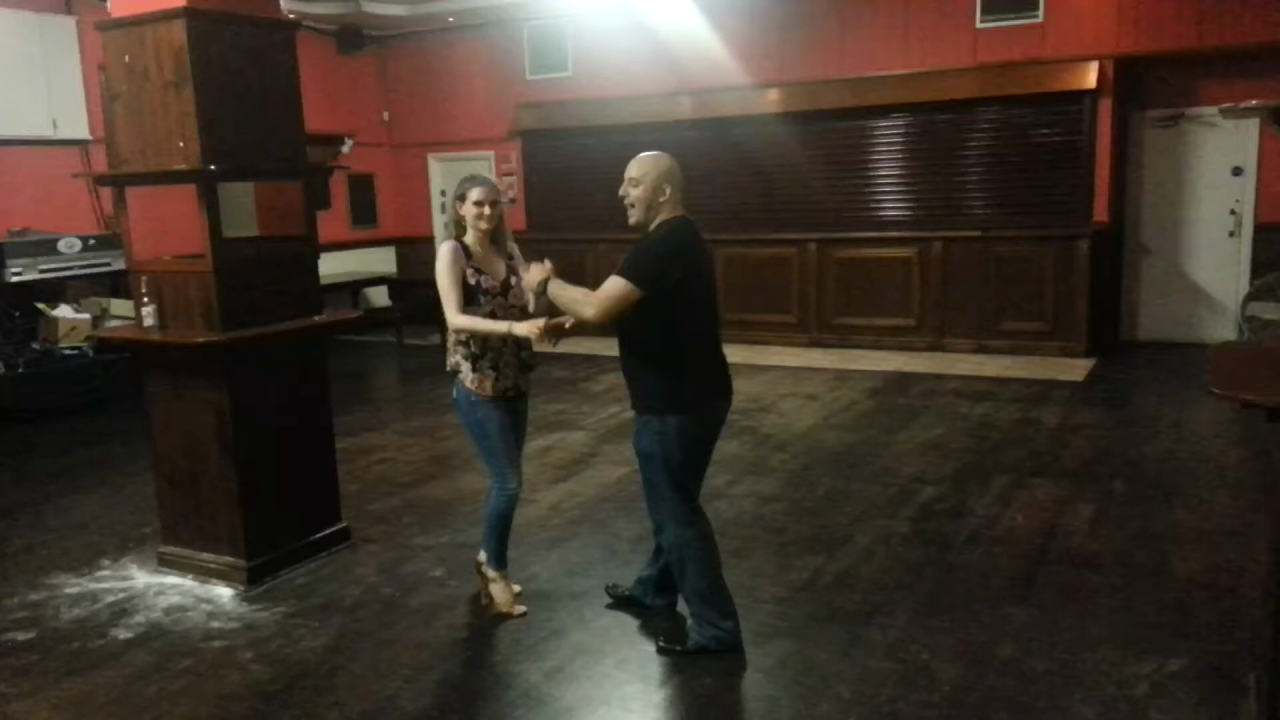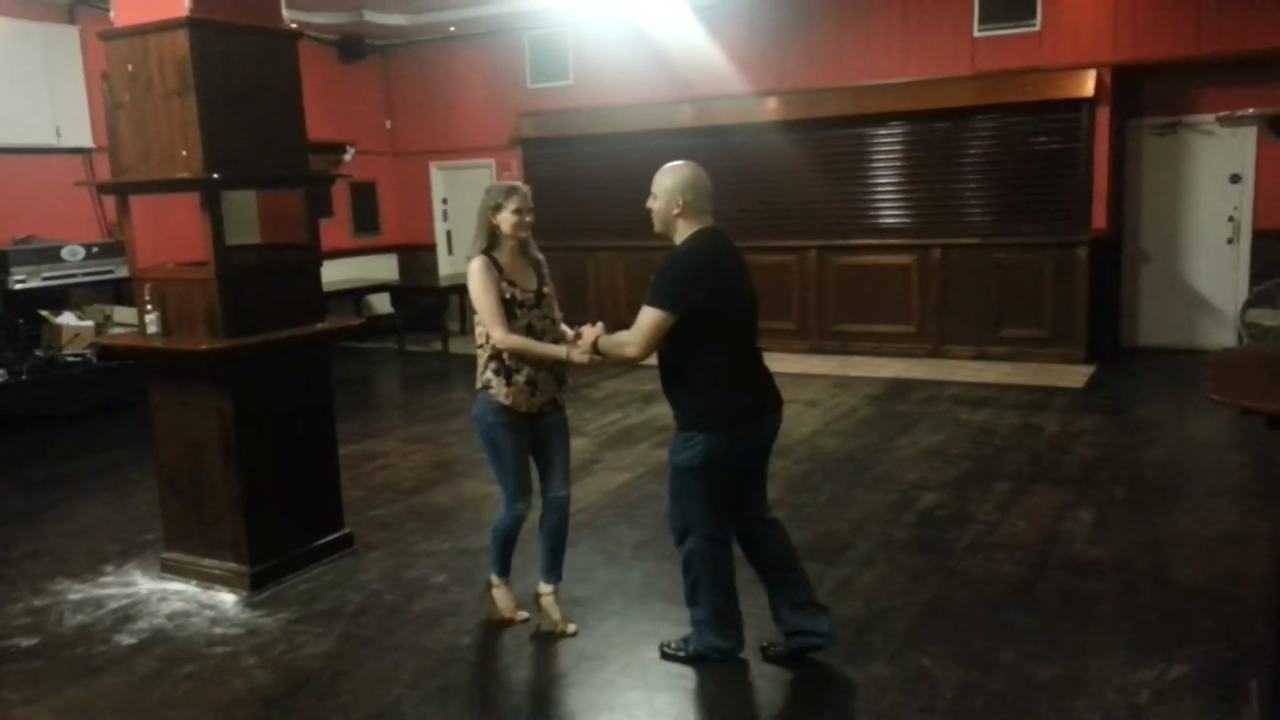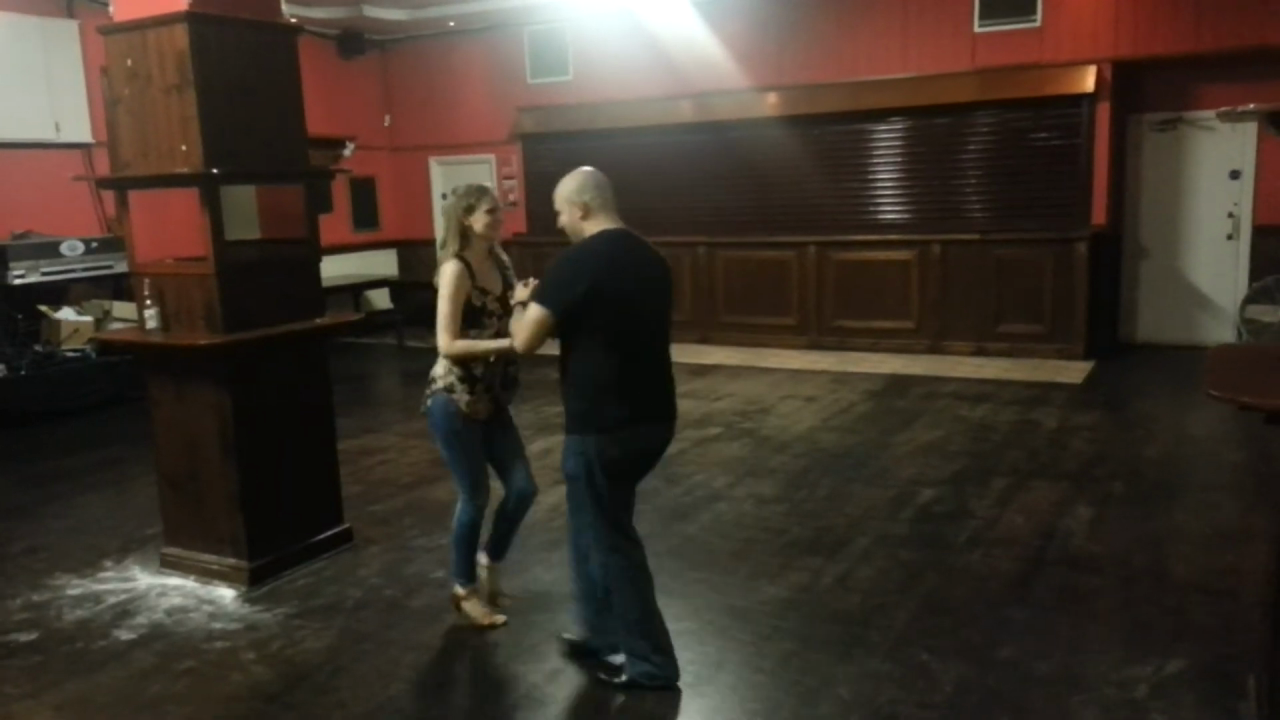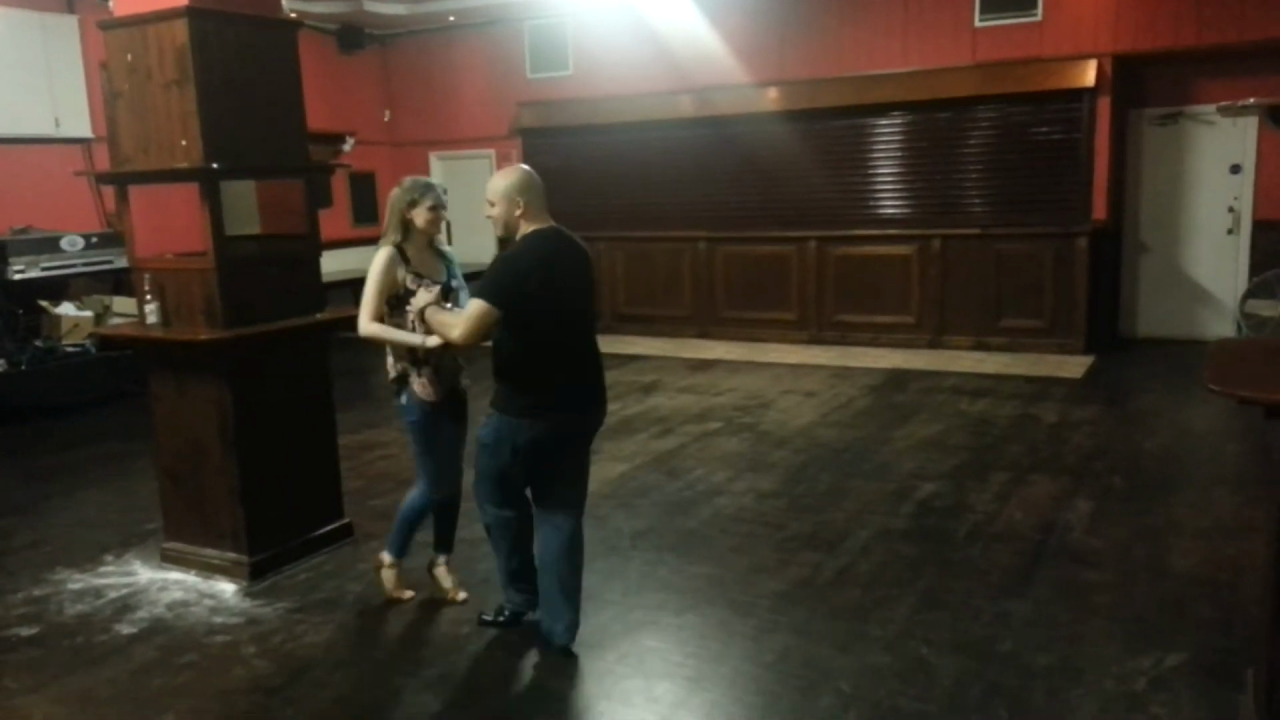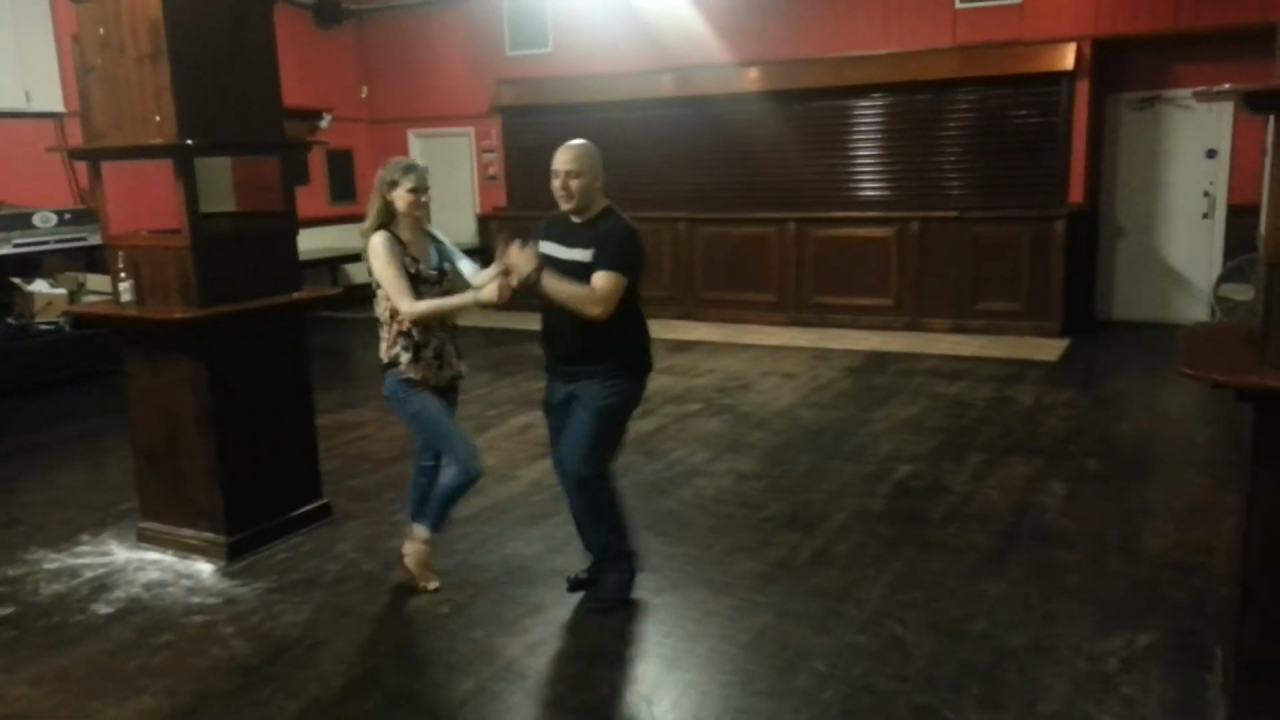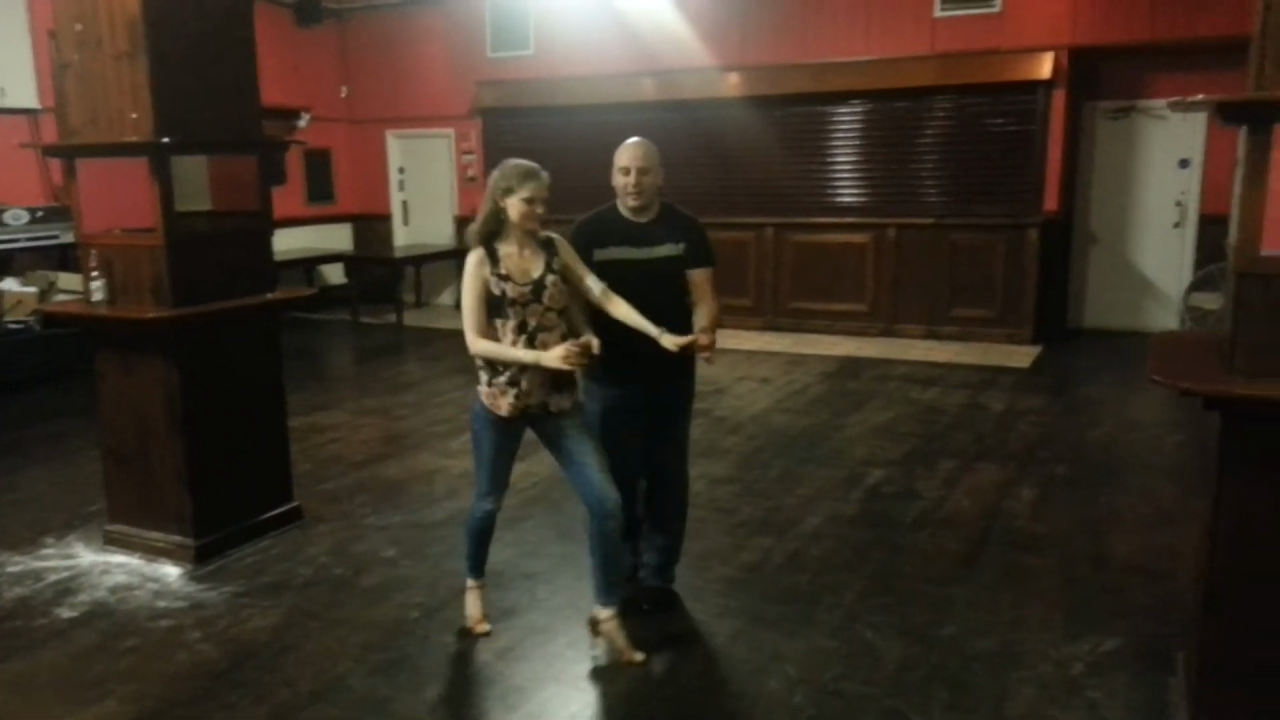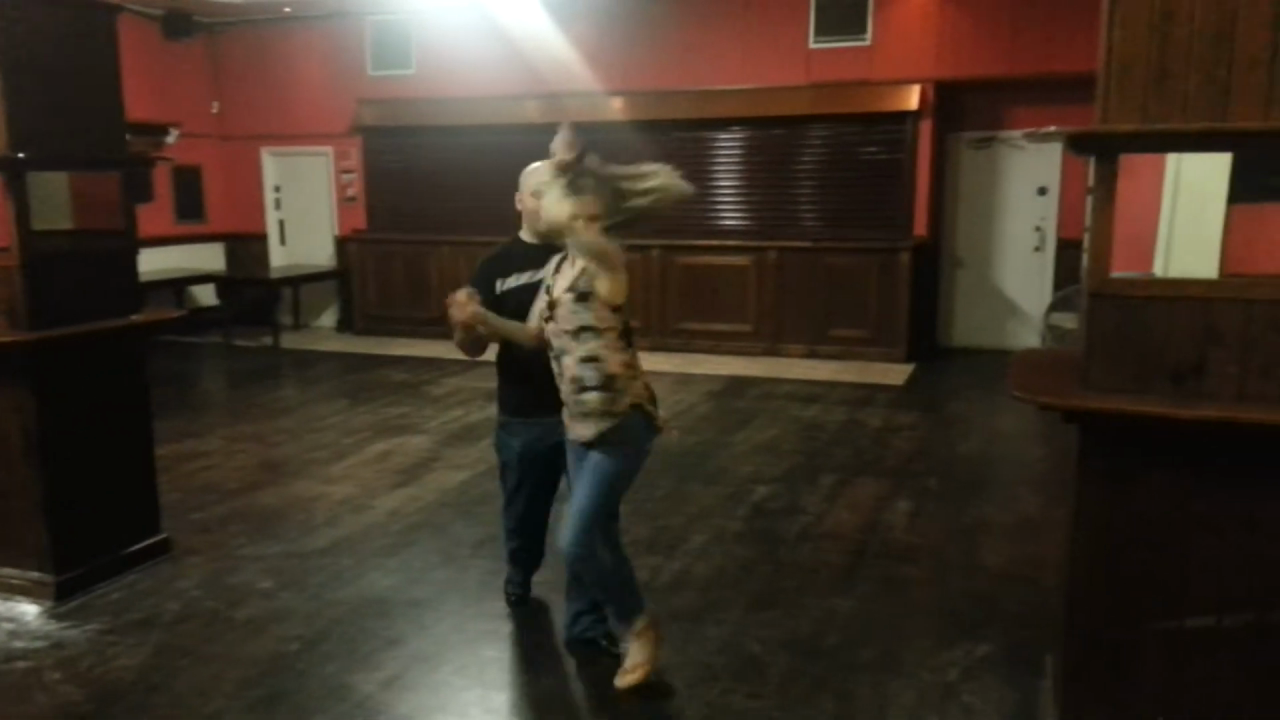
dt=0.7s
person 1, frame 1
left shoulder: (662, 247)
right shoulder: (677, 241)
left elbow: (597, 308)
right elbow: (627, 310)
left wrist: (546, 282)
right wrist: (571, 321)
left hip: (675, 403)
right hip: (690, 395)
left knee: (677, 510)
right knee: (672, 500)
left ankle: (715, 627)
right ankle: (655, 587)
person 1, frame 2
left shoulder: (685, 264)
right shoulder: (721, 252)
left elbow: (638, 345)
left wrist: (596, 342)
right wrist: (611, 340)
left hip: (715, 423)
right hip: (752, 411)
left knee: (699, 530)
right knee: (754, 521)
left ankle: (714, 637)
right ankle: (806, 627)
person 1, frame 3
left shoulder: (575, 264)
right shoulder: (651, 260)
left elbow: (525, 340)
left wrist: (524, 306)
right wrist: (558, 310)
left hip: (602, 426)
right hip: (655, 418)
left knee: (607, 541)
right knee: (600, 525)
left ankle: (648, 660)
right ankle: (599, 632)
person 1, frame 4
left shoulder: (516, 263)
right shoulder: (574, 252)
left elbow: (463, 333)
left wrist: (429, 307)
right wrist: (496, 320)
left hip: (526, 412)
right hip: (582, 406)
left knee: (500, 500)
right knee: (561, 511)
left ankle: (522, 599)
right ankle: (558, 624)
person 1, frame 5
left shoulder: (617, 234)
right shoulder: (552, 227)
left elbow: (598, 306)
right elbow: (518, 275)
left wrist: (535, 274)
right wrist: (514, 272)
left hip: (610, 375)
right hip: (562, 375)
left knee: (580, 468)
right knee: (574, 470)
left ankle: (616, 569)
right ankle: (609, 563)
person 1, frame 6
left shoulder: (686, 229)
right shoulder: (590, 231)
left elbow: (703, 296)
left wrist: (705, 331)
left hip: (669, 376)
right hip: (609, 379)
left knee: (667, 474)
right knee: (620, 473)
left ankle: (658, 572)
right ankle: (630, 553)
person 1, frame 7
right shoulder: (496, 267)
right elbow: (474, 348)
right wrist: (465, 328)
right hip: (526, 416)
right knee: (523, 511)
left ankle: (588, 621)
right ankle: (520, 572)
person 2, frame 1
left shoulder: (509, 251)
right shoulder: (451, 252)
left elbow: (528, 306)
right elbow: (455, 318)
right wrist: (514, 327)
left hip: (513, 380)
right hip: (476, 384)
left knee: (508, 480)
right knee: (507, 483)
left ankle: (489, 557)
right ankle: (496, 573)
person 2, frame 2
left shoulder: (536, 261)
right shoulder: (482, 267)
left elbow: (551, 324)
right elbow: (502, 338)
left wrist: (575, 337)
right wrist: (567, 354)
left hip: (546, 398)
right hip: (501, 401)
left knee: (558, 496)
right knee: (518, 503)
left ankle: (547, 591)
right ankle: (498, 581)
person 2, frame 3
left shoulder: (500, 263)
right shoulder: (455, 270)
left elbow: (517, 318)
right elbow: (449, 347)
left wrist: (528, 304)
right wrist: (513, 341)
left hip: (492, 398)
right hip: (454, 401)
left knee: (523, 488)
right knee: (474, 497)
left ankle: (487, 563)
right ankle: (464, 590)
person 2, frame 4
left shoulder: (444, 257)
right shoulder: (390, 258)
left elbow: (467, 311)
right elbow: (366, 325)
right wrist: (422, 340)
left hip: (448, 381)
right hip: (417, 385)
left knee: (451, 479)
right knee: (434, 483)
left ankle: (440, 561)
right ankle: (389, 559)
person 2, frame 5
left shoulder: (433, 241)
right shoulder: (382, 241)
left elbow: (471, 277)
right elbow: (410, 307)
left wrist: (498, 274)
right wrist: (476, 297)
left hip: (444, 369)
right hip: (407, 375)
left knee: (431, 462)
right knee: (467, 463)
left ankle: (415, 545)
right ankle: (422, 532)
person 2, frame 6
left shoulder: (555, 248)
right shoulder: (481, 261)
left elbow: (603, 296)
right elbow: (475, 341)
left wrist: (659, 334)
right wrist: (541, 356)
left hip: (558, 399)
right hip: (499, 399)
left knee: (606, 504)
right knee: (488, 502)
left ankle: (606, 614)
right ankle: (474, 585)
person 2, frame 7
left shoulder: (606, 254)
right shoulder: (559, 268)
left elbow: (553, 212)
right elbow: (536, 335)
left wrist: (561, 165)
right wrist: (483, 319)
left hip: (620, 421)
right hip: (586, 423)
left knee: (574, 541)
right knee: (595, 539)
left ankle: (636, 629)
right ankle: (637, 630)
